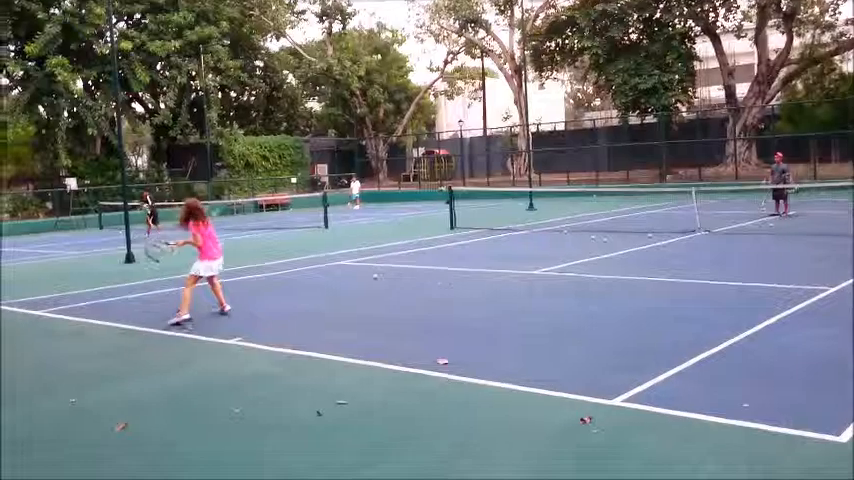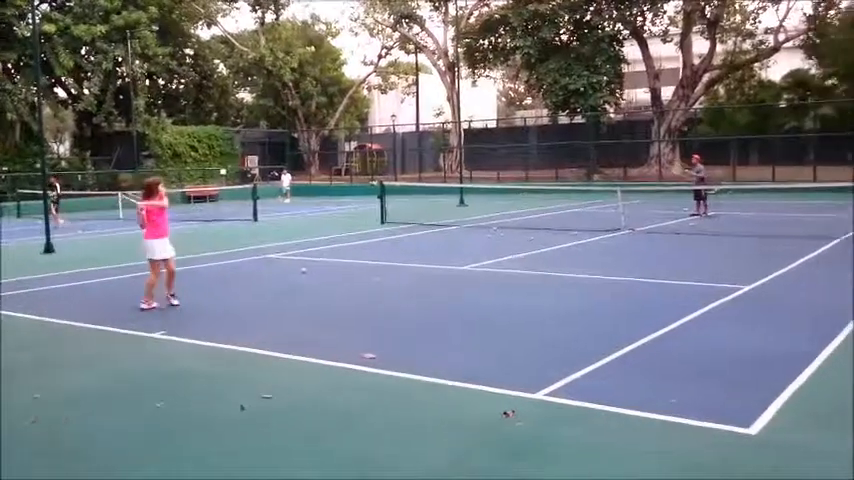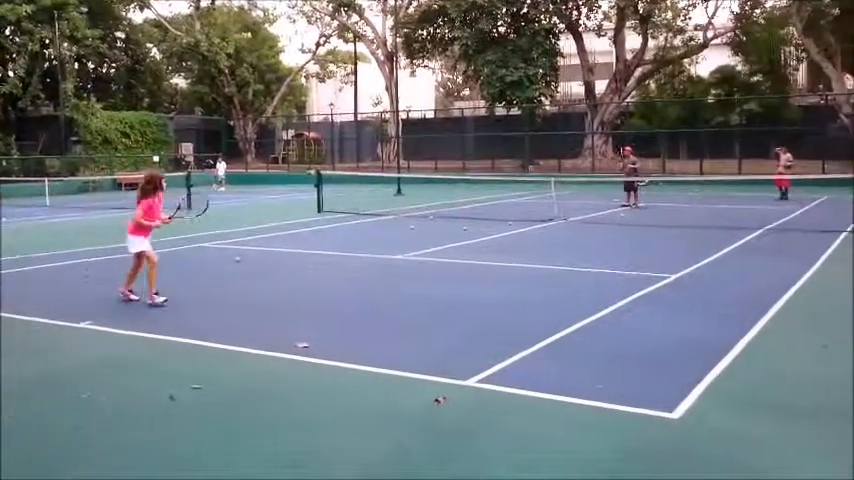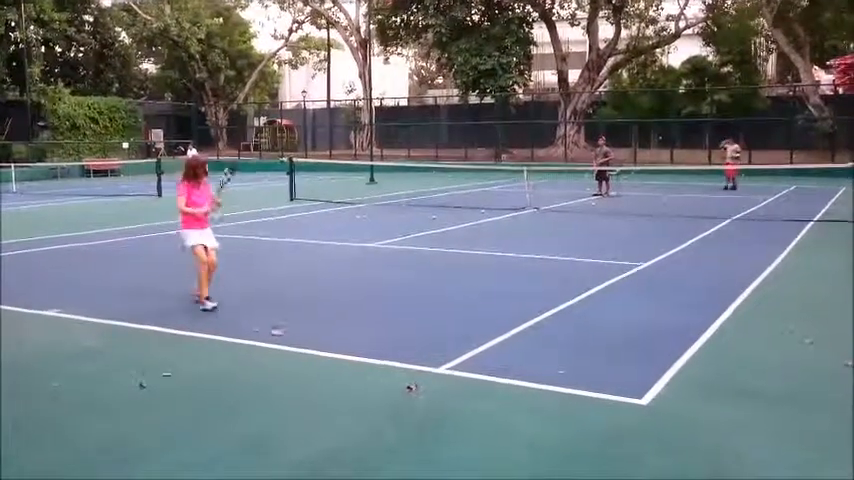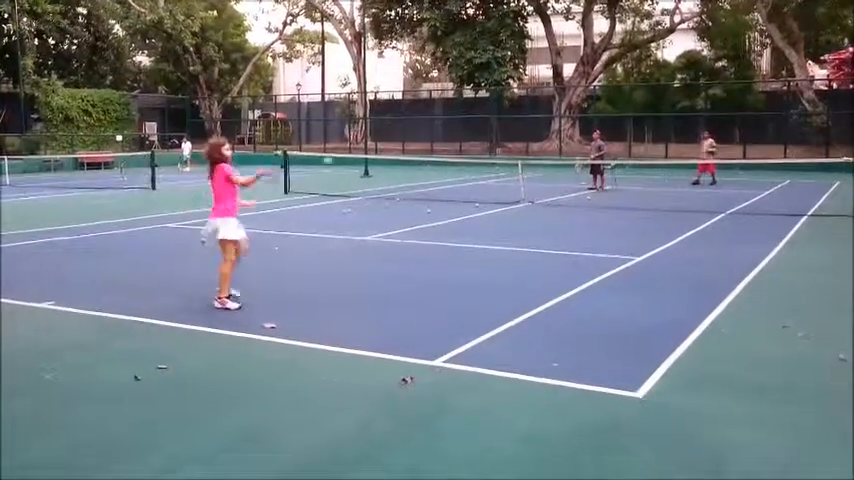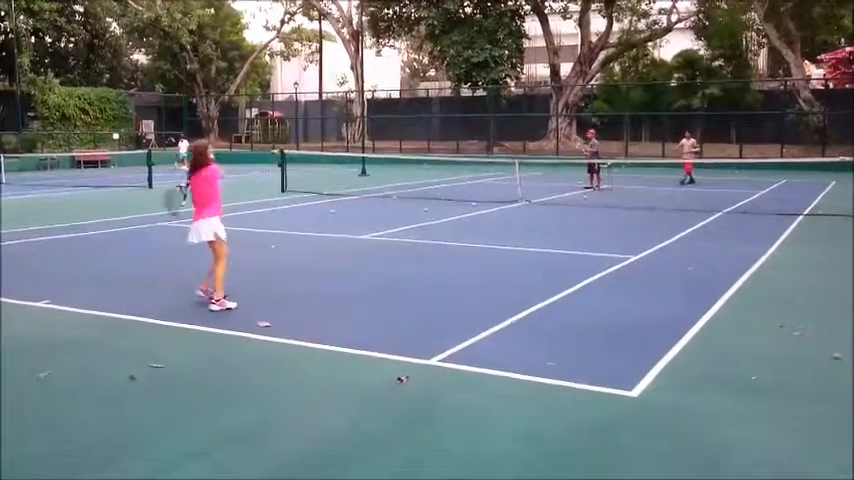
dt=0.7s
person 1, frame 1
left shoulder: (192, 224)
right shoulder: (205, 220)
left elbow: (199, 244)
left wrist: (185, 242)
left hip: (206, 260)
right hip: (217, 257)
left knee: (188, 285)
right knee: (212, 279)
left ankle: (183, 314)
right ankle: (223, 305)
person 1, frame 2
left shoulder: (162, 201)
right shoulder: (144, 206)
left elbow: (165, 204)
right elbow: (143, 226)
left wrist: (147, 203)
right wrist: (140, 213)
left hip: (163, 239)
right hip: (153, 241)
left knee: (171, 270)
right knee: (155, 273)
left ankle: (170, 294)
right ankle: (146, 301)
person 1, frame 3
left shoulder: (158, 196)
right shoulder: (146, 200)
left elbow: (158, 213)
right elbow: (136, 219)
left wrist: (164, 218)
right wrist: (152, 224)
left hip: (143, 235)
right hip: (136, 235)
left knee: (137, 265)
right knee: (153, 261)
left ankle: (127, 290)
right ankle: (153, 295)
person 1, frame 4
left shoulder: (205, 183)
right shoulder: (185, 185)
left elbow: (212, 202)
right elbow: (181, 207)
left wrist: (215, 201)
right wrist: (199, 211)
left hip: (205, 229)
right hip: (190, 230)
left knee: (212, 262)
right knee: (203, 260)
left ankle: (202, 294)
right ankle: (204, 297)
person 1, frame 5
left shoulder: (224, 169)
right shoulder: (222, 167)
right elbow: (242, 182)
left wrist: (243, 203)
right wrist: (258, 175)
left hip: (229, 217)
right hip: (223, 219)
left knee: (241, 249)
right knee: (230, 258)
left ankle: (223, 288)
right ankle: (221, 298)
person 1, frame 6
left shoulder: (194, 176)
right shoulder: (213, 169)
left elbow: (197, 201)
right elbow: (220, 175)
left hip: (200, 221)
right hip: (209, 220)
left knee: (222, 255)
right knee: (221, 259)
left ankle: (206, 287)
right ankle: (217, 300)
